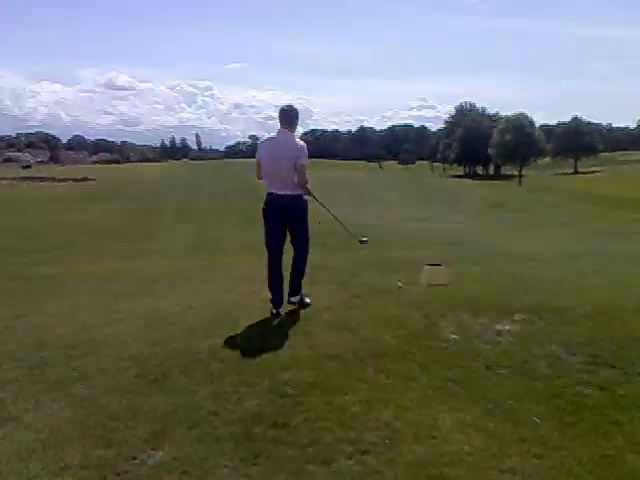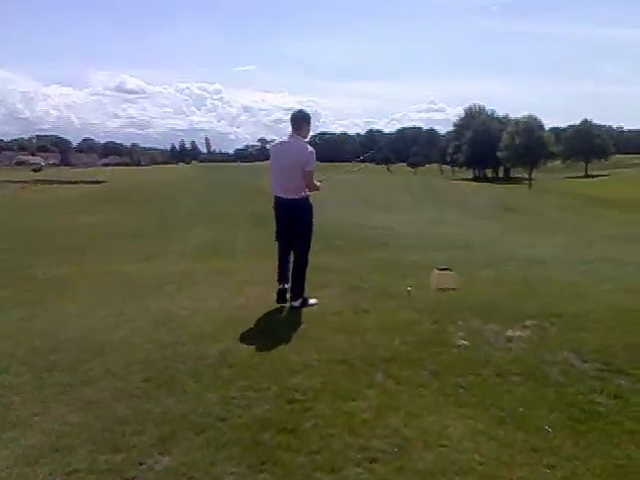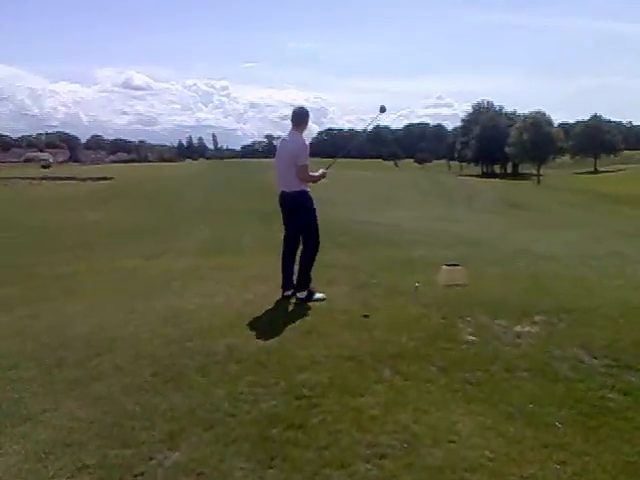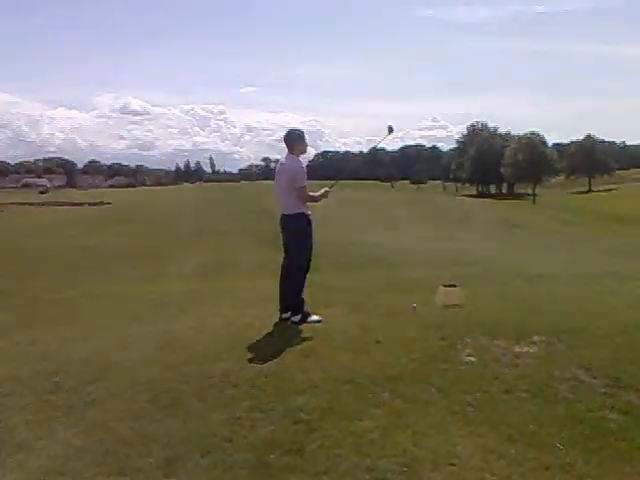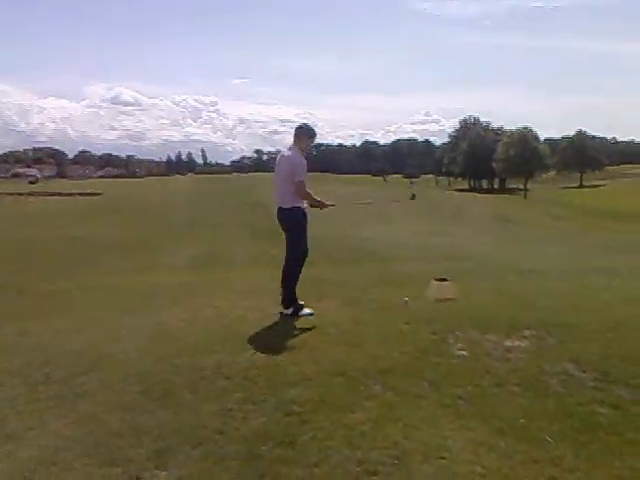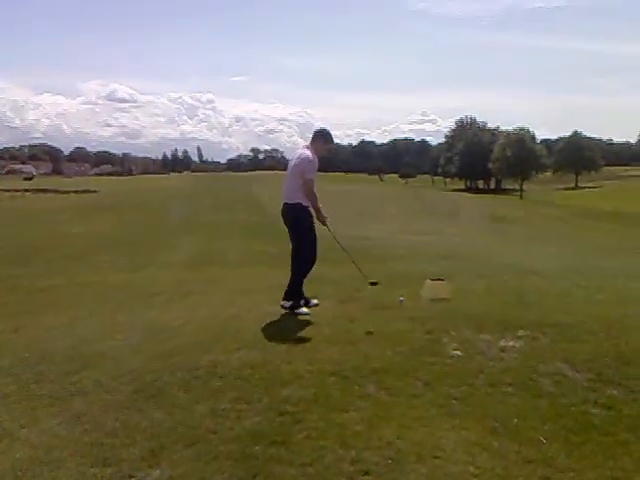
dt=0.5s
person 1, frame 1
left shoulder: (264, 144)
right shoulder: (299, 145)
left elbow: (260, 175)
right elbow: (302, 179)
right wrist: (305, 188)
left hip: (272, 202)
right hip: (294, 202)
left knee: (274, 254)
right knee: (301, 248)
left ankle: (276, 303)
right ankle: (295, 294)
person 1, frame 2
left shoulder: (275, 147)
right shoulder: (307, 151)
left elbow: (279, 175)
right elbow: (309, 184)
right wrist: (317, 186)
left hip: (280, 202)
right hip: (299, 205)
left knee: (284, 247)
right knee: (301, 251)
left ankle: (282, 284)
right ankle: (296, 297)
person 1, frame 3
left shoulder: (283, 142)
right shoulder: (301, 144)
right elbow: (303, 176)
left wrist: (313, 177)
right wrist: (319, 175)
left hip: (285, 196)
right hip: (299, 197)
left knee: (290, 242)
right knee: (311, 242)
left ankle: (287, 287)
right ankle: (303, 289)
person 1, frame 4
left shoulder: (282, 164)
right shoulder: (298, 166)
right elbow: (303, 196)
left wrist: (314, 197)
right wrist: (319, 195)
left hip: (286, 218)
right hip: (298, 219)
left knee: (289, 264)
right knee: (301, 265)
left ankle: (286, 309)
right ankle: (297, 312)
person 1, frame 5
left shoulder: (283, 156)
right shoulder: (298, 159)
right elbow: (301, 191)
left wrist: (311, 200)
right wrist: (317, 202)
left hip: (284, 210)
right hip: (294, 212)
left knee: (297, 254)
right knee: (295, 257)
left ankle: (288, 297)
right ankle: (289, 305)
person 1, frame 6
left shoulder: (300, 154)
right shoulder: (310, 159)
right elbow: (309, 191)
left wrist: (314, 211)
right wrist: (319, 213)
left hip: (289, 208)
right hip: (298, 210)
left knee: (299, 253)
right knee: (308, 255)
left ankle: (297, 296)
right ankle: (290, 297)
